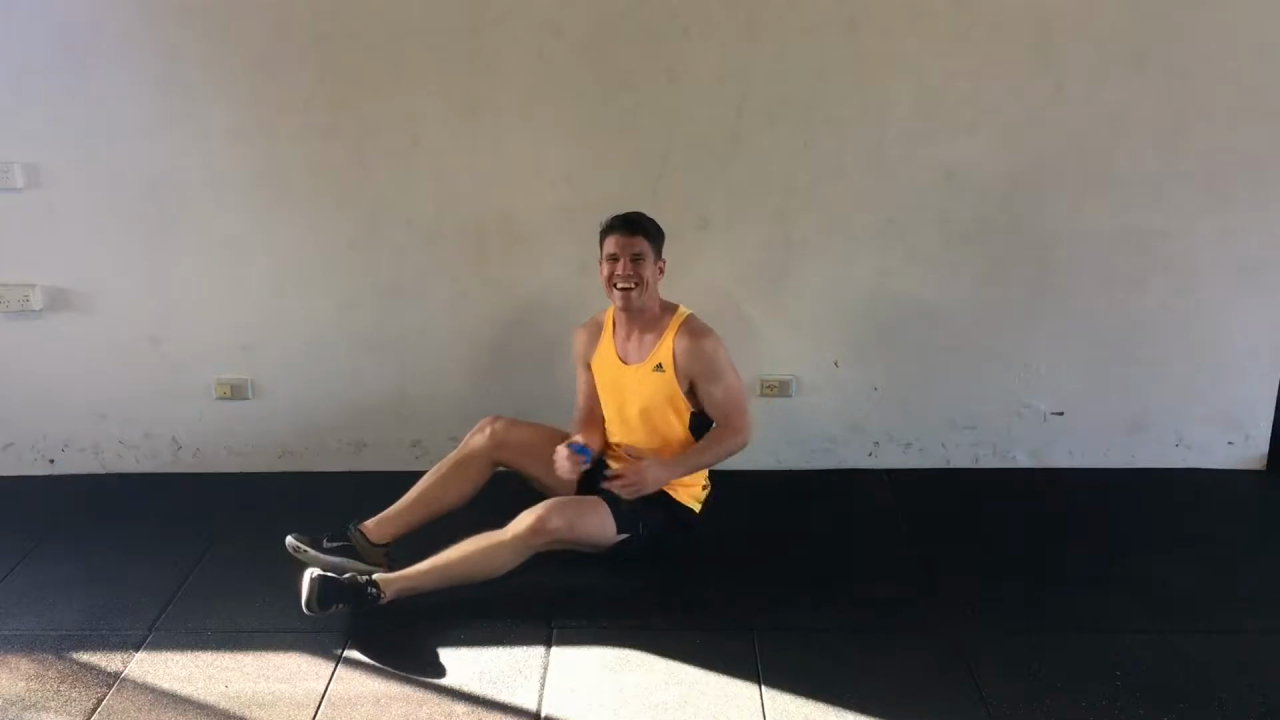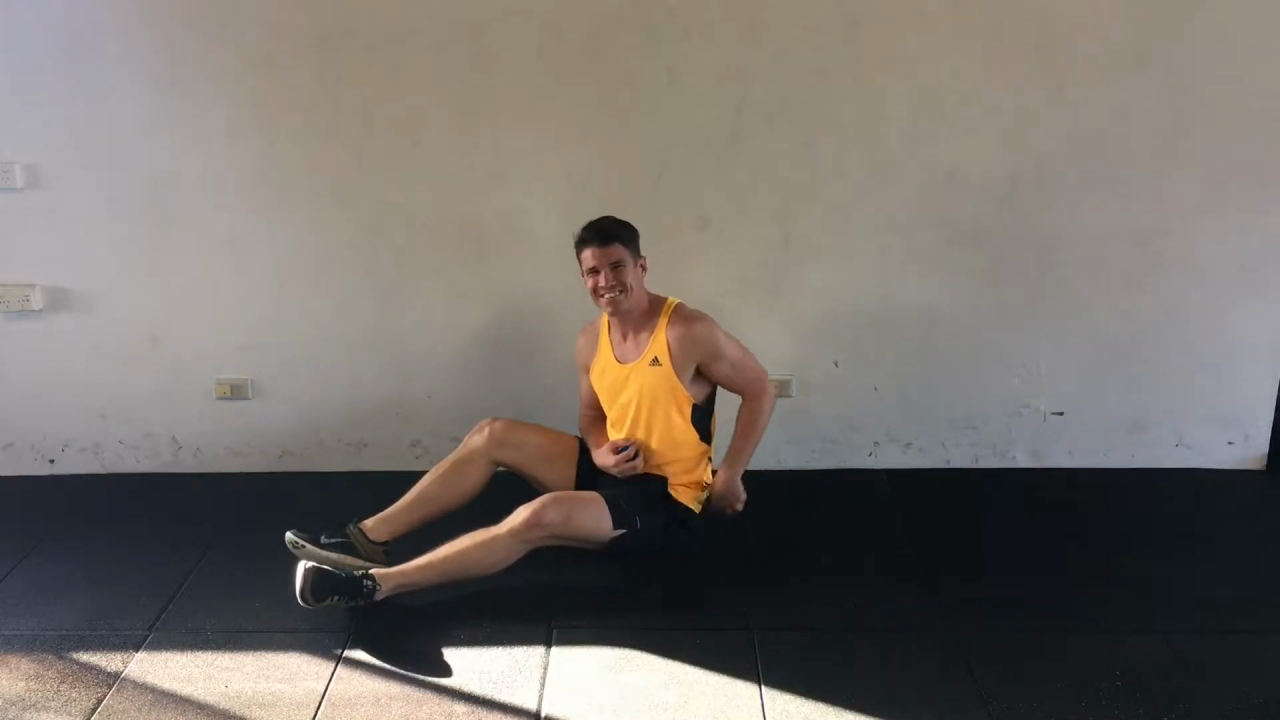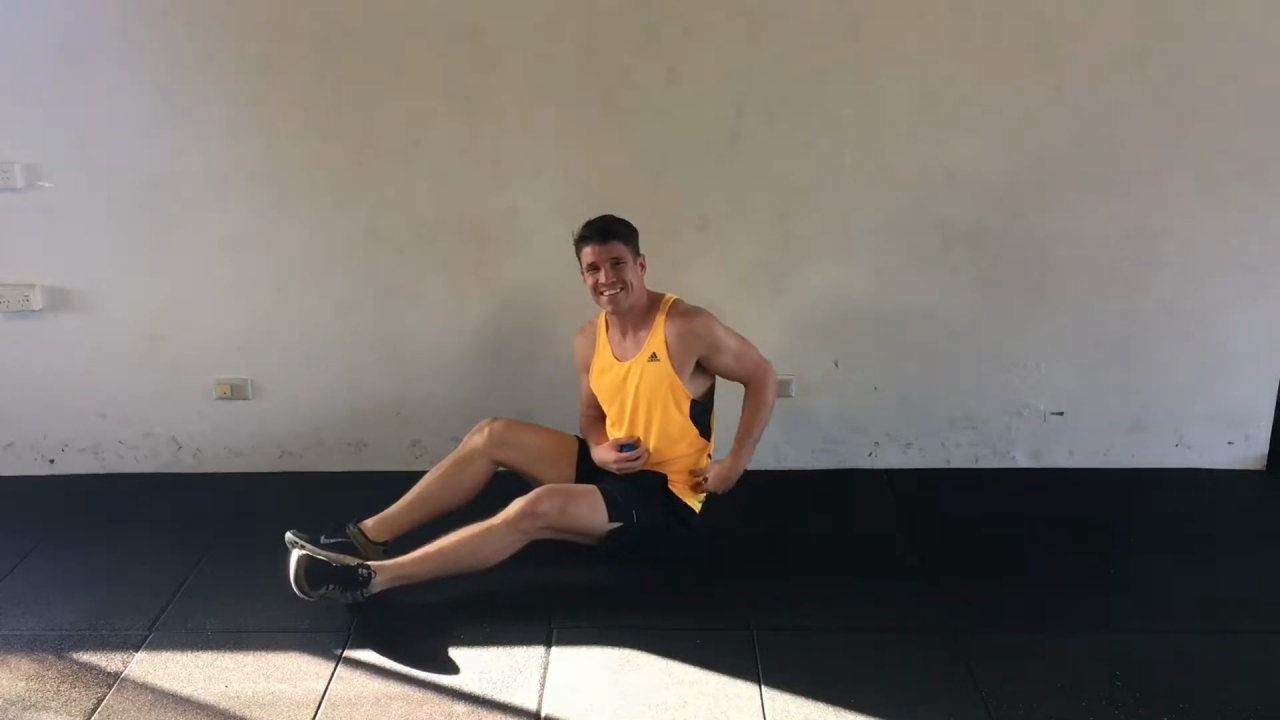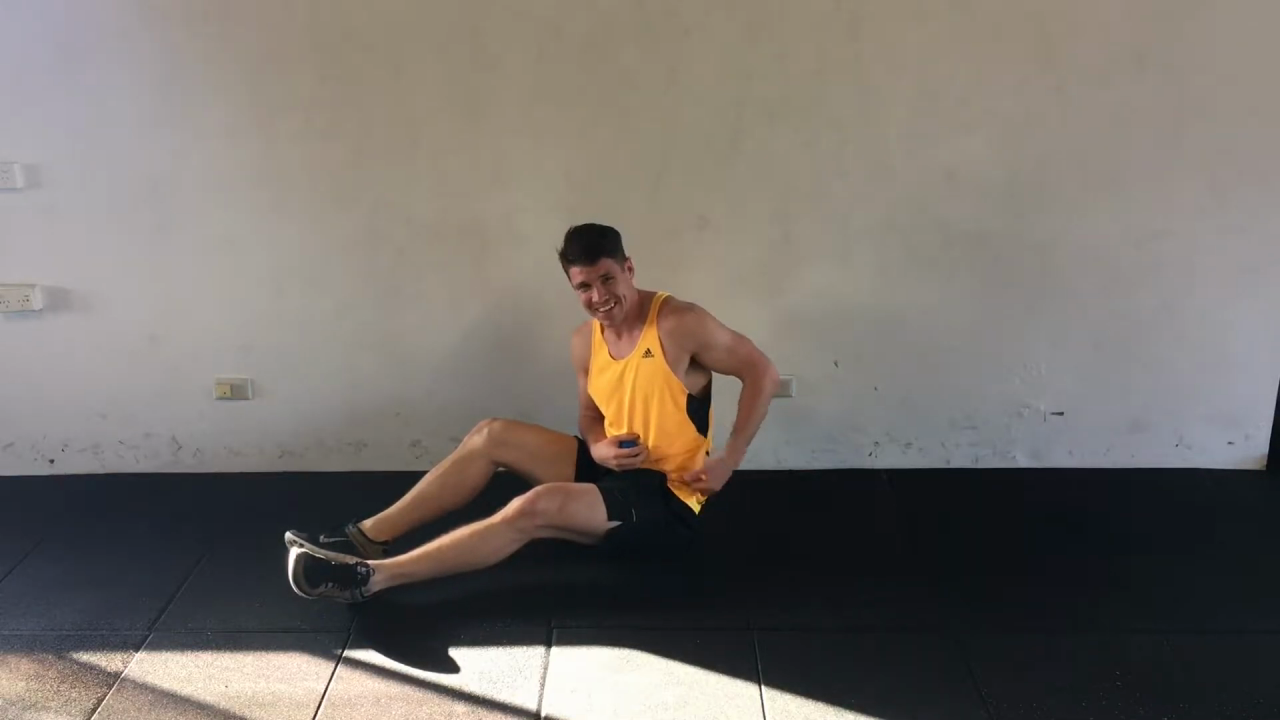
dt=1s
person 1, frame 1
left shoulder: (695, 343)
right shoulder: (590, 336)
left elbow: (737, 429)
right elbow: (590, 417)
left wrist: (666, 471)
right wrist: (578, 449)
left hip: (664, 500)
right hip: (612, 469)
left knee: (543, 521)
right knee: (492, 434)
left ankle: (376, 589)
right ankle: (369, 539)
person 1, frame 2
left shoulder: (690, 332)
right shoulder: (590, 341)
left elbow: (760, 393)
left wrist: (731, 474)
right wrist: (599, 451)
left hip: (665, 499)
right hip: (616, 469)
left knee: (540, 516)
right knee: (492, 436)
left ankle: (376, 582)
right ankle: (369, 537)
person 1, frame 3
left shoulder: (688, 327)
right shoulder: (589, 339)
left elbow: (762, 377)
left wrist: (736, 460)
right wrist: (599, 450)
left hip: (665, 498)
right hip: (615, 469)
left knee: (538, 508)
right knee: (493, 435)
left ankle: (372, 576)
right ankle: (368, 537)
person 1, frame 4
left shoulder: (681, 323)
right shoulder: (585, 341)
left elbow: (761, 372)
left wrist: (728, 458)
right wrist: (598, 449)
left hip: (665, 498)
right hip: (614, 469)
left knee: (538, 507)
right knee: (492, 436)
left ankle: (371, 576)
right ankle: (367, 536)
